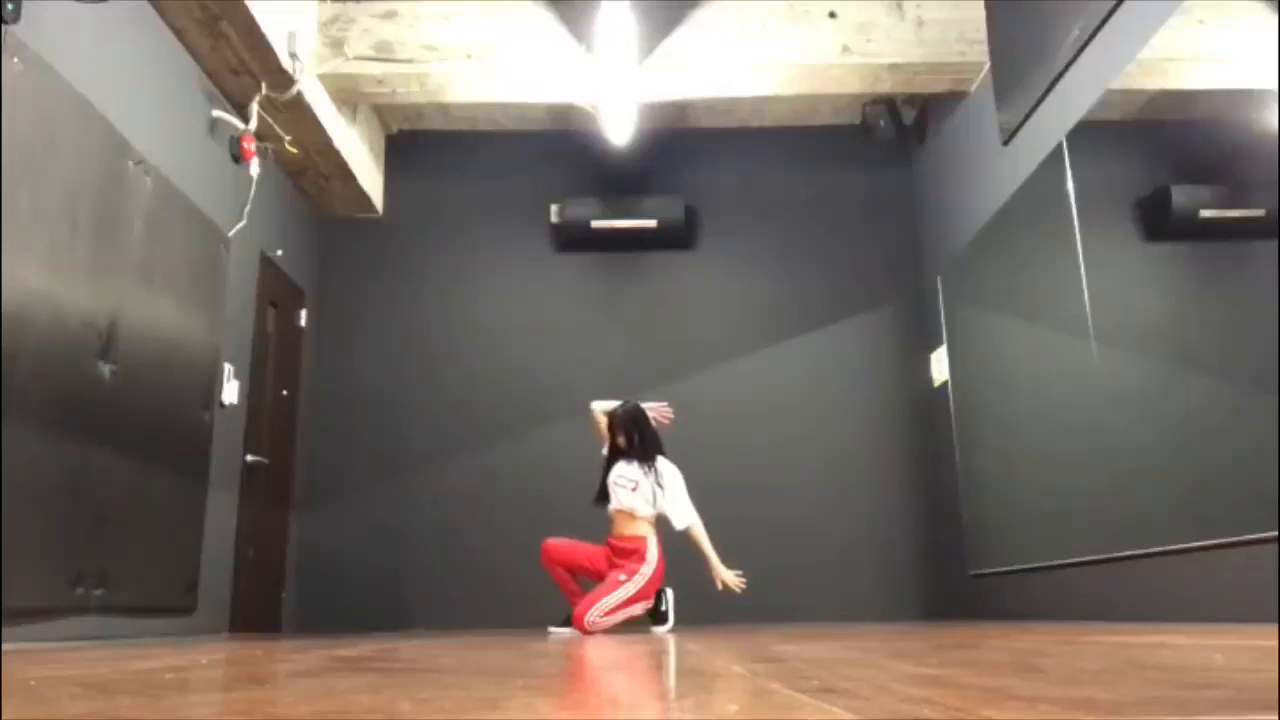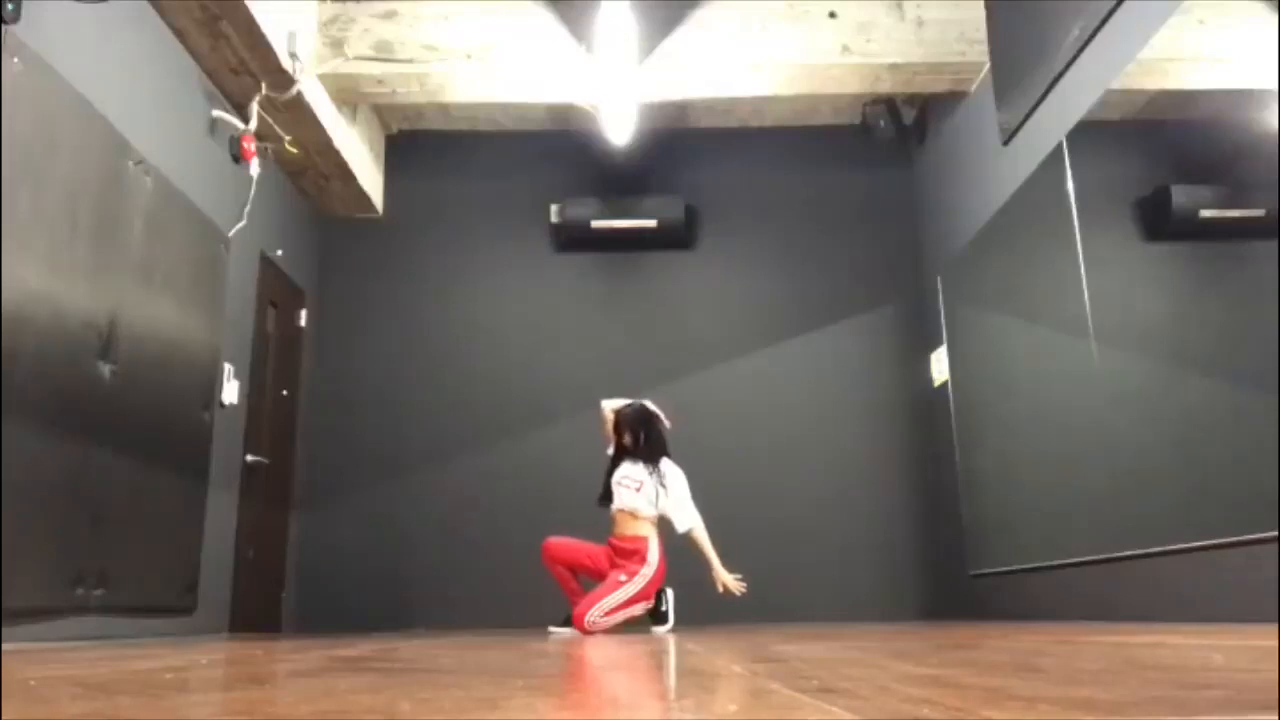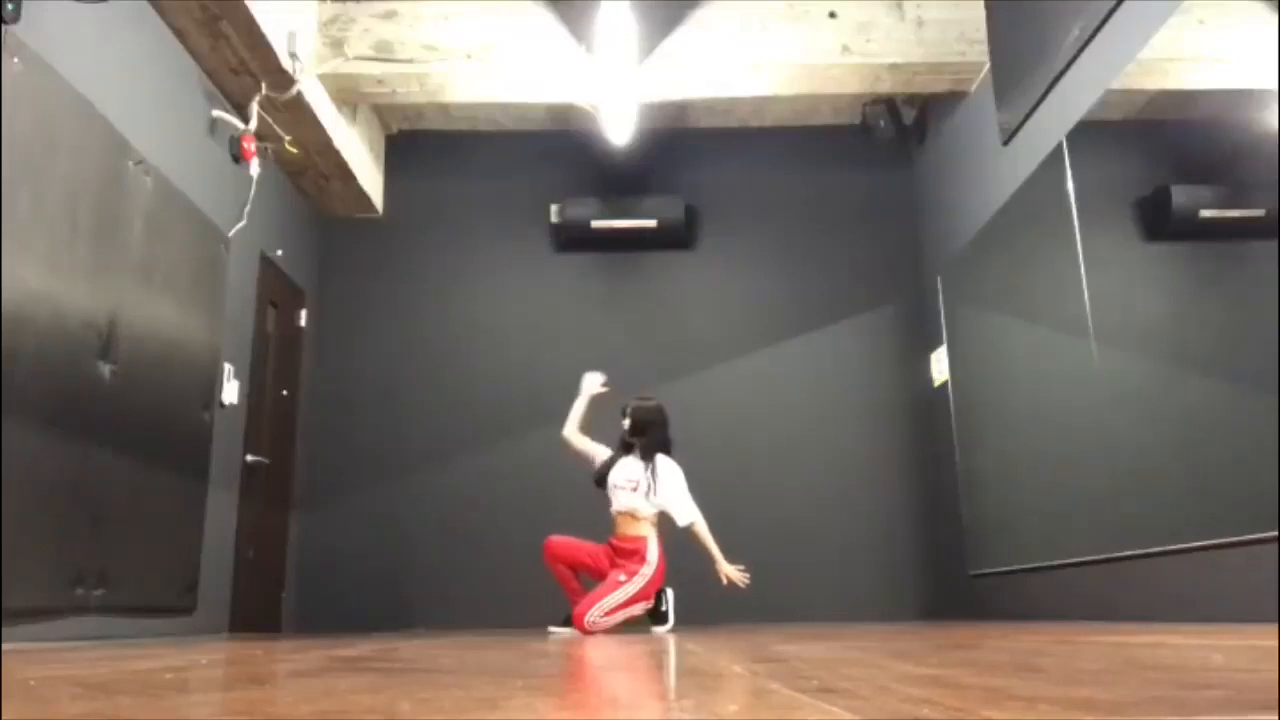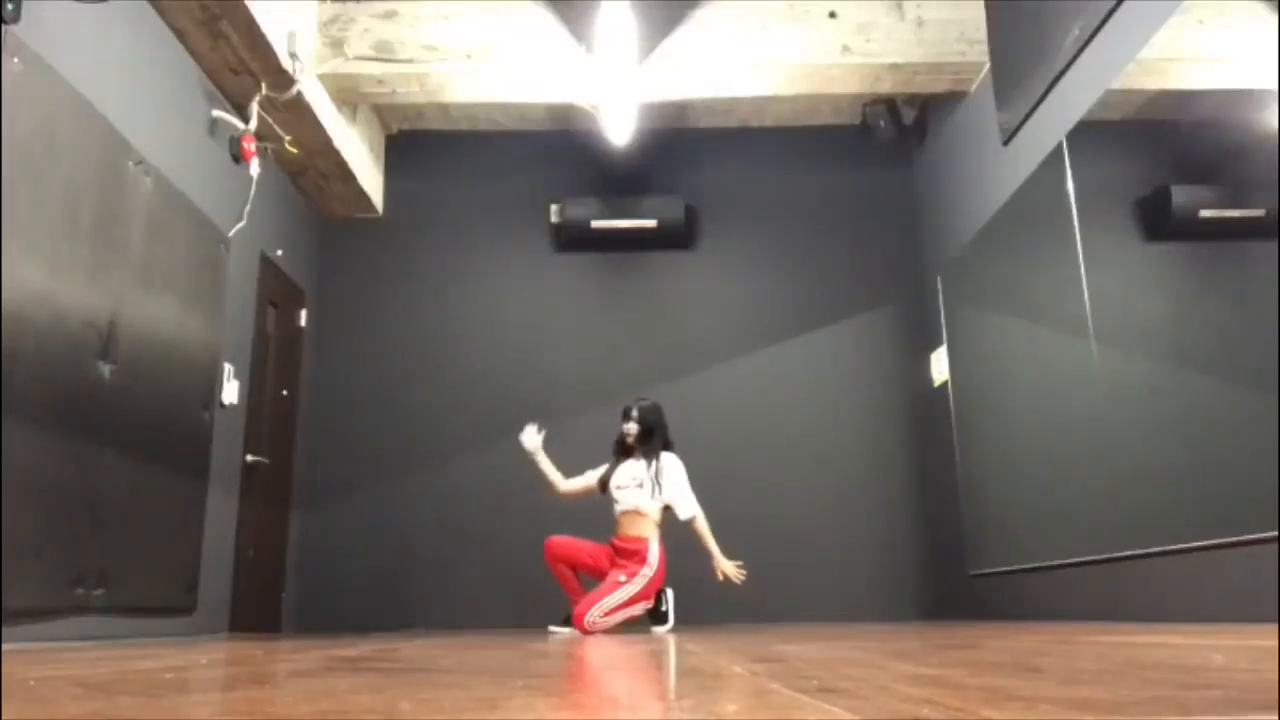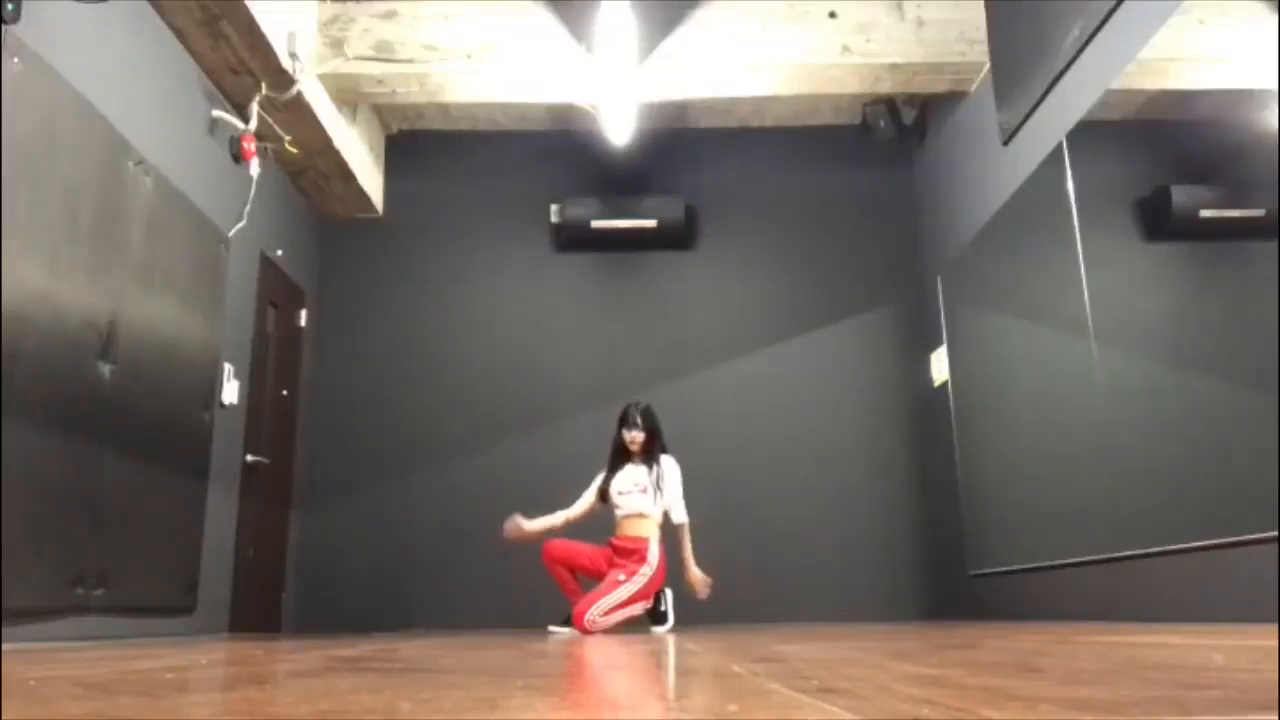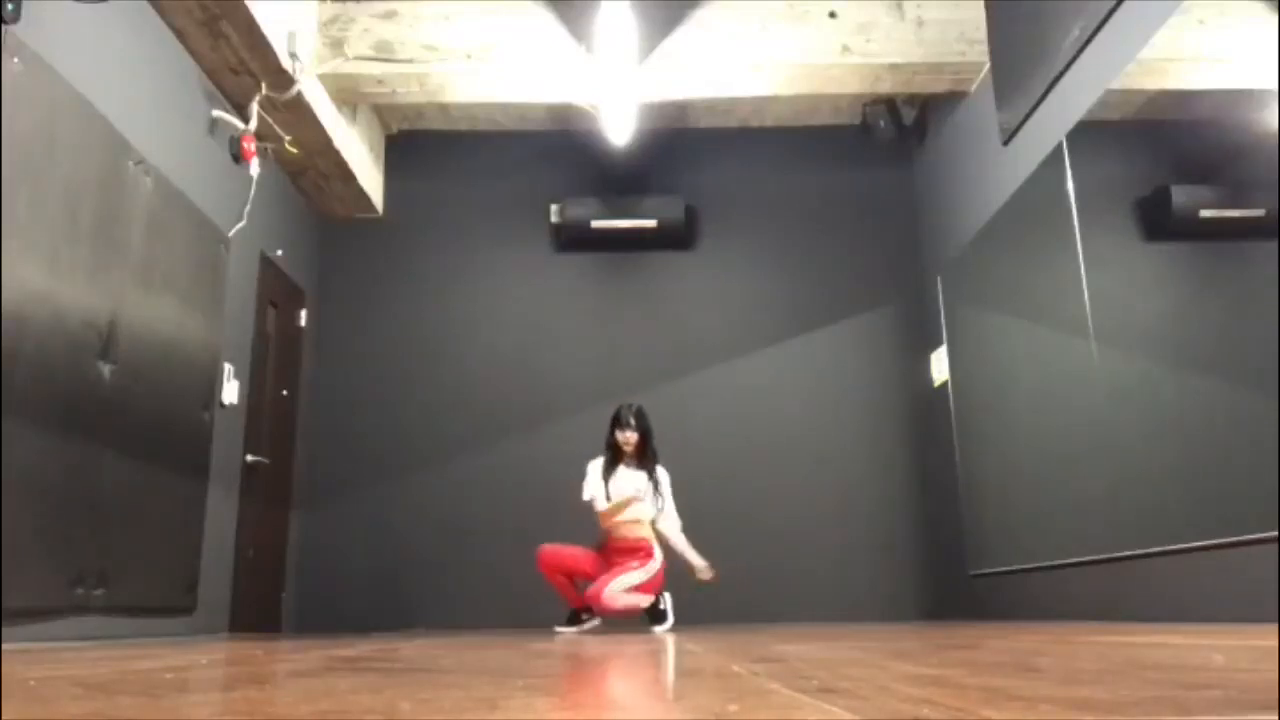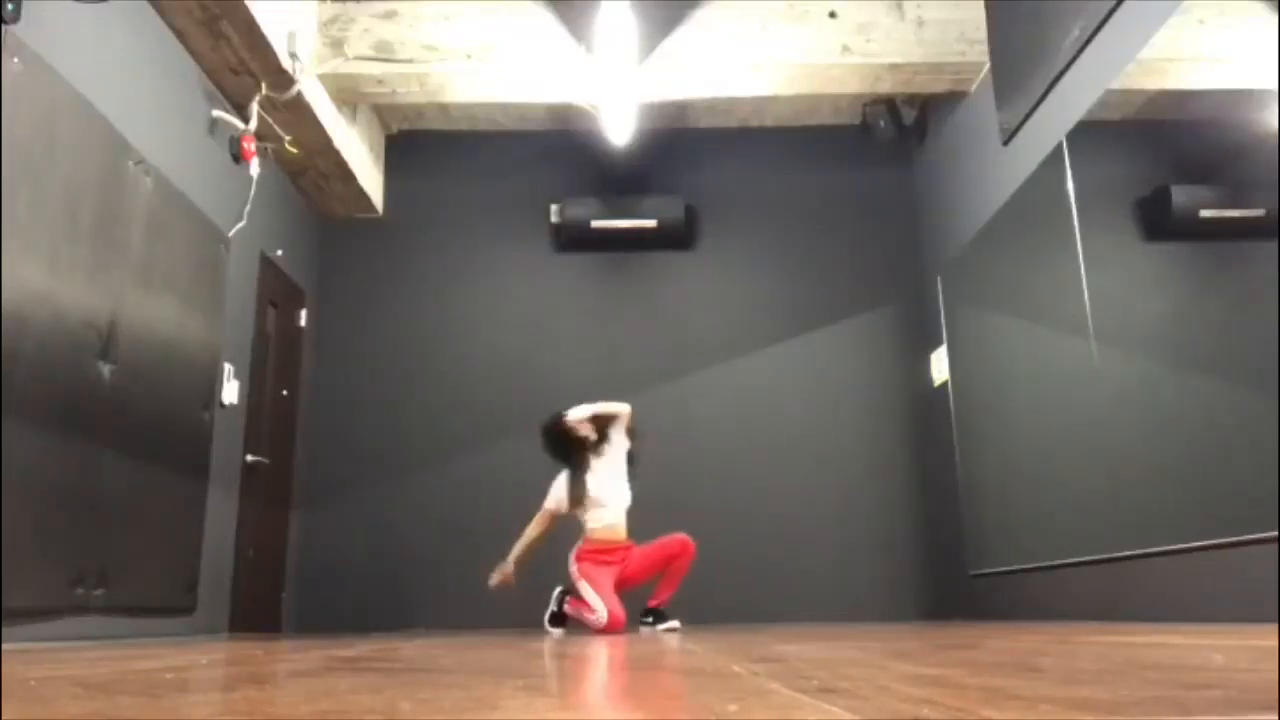
dt=0.4s
person 1, frame 1
left shoulder: (662, 469)
right shoulder: (618, 459)
left elbow: (689, 518)
right elbow: (596, 408)
left wrist: (716, 565)
right wrist: (640, 411)
left hip: (643, 560)
right hip: (613, 553)
left knee: (585, 621)
right knee: (551, 549)
left ankle: (652, 602)
right ankle: (581, 606)
person 1, frame 2
left shoulder: (667, 471)
right shoulder: (622, 458)
left elbow: (692, 521)
right elbow: (607, 407)
left wrist: (717, 567)
right wrist: (645, 408)
left hip: (644, 561)
right hip: (615, 553)
left knee: (587, 621)
right knee: (553, 548)
left ankle: (652, 602)
right ankle: (580, 607)
person 1, frame 3
left shoulder: (664, 467)
right shoulder: (617, 459)
left elbow: (691, 515)
right elbow: (570, 434)
left wrist: (719, 560)
right wrist: (586, 393)
left hip: (644, 560)
right hip: (615, 553)
left knee: (586, 621)
right knee: (554, 547)
left ankle: (652, 602)
right ankle: (581, 606)
person 1, frame 4
left shoulder: (666, 462)
right shoulder: (617, 466)
left elbow: (691, 510)
right elbow: (564, 486)
left wrist: (716, 556)
right wrist: (536, 452)
left hip: (645, 560)
right hip: (616, 553)
left knee: (585, 622)
right knee: (554, 547)
left ankle: (653, 602)
right ankle: (581, 607)
person 1, frame 5
left shoulder: (664, 465)
right shoulder: (613, 472)
left elbow: (680, 517)
right elbow: (573, 513)
left wrist: (690, 567)
right wrist: (529, 526)
left hip: (646, 559)
right hip: (615, 554)
left knee: (585, 621)
right knee: (552, 550)
left ankle: (652, 602)
right ankle: (581, 607)
person 1, frame 6
left shoulder: (656, 473)
right shoulder: (599, 467)
left elbow: (666, 523)
right elbow: (602, 516)
left wrist: (694, 559)
right wrist: (627, 499)
left hip: (645, 558)
right hip: (609, 556)
left knee: (602, 596)
right knee: (547, 556)
left ankle: (652, 601)
right ankle: (584, 610)
person 1, frame 7
left shoulder: (612, 454)
right shoulder: (572, 476)
left elbow: (624, 410)
right elbow: (543, 519)
left wrist: (586, 410)
right wrist: (511, 559)
left hip: (626, 556)
right hip: (591, 560)
left knee: (683, 545)
right knee: (613, 622)
left ankle: (653, 612)
right ankle: (566, 603)
